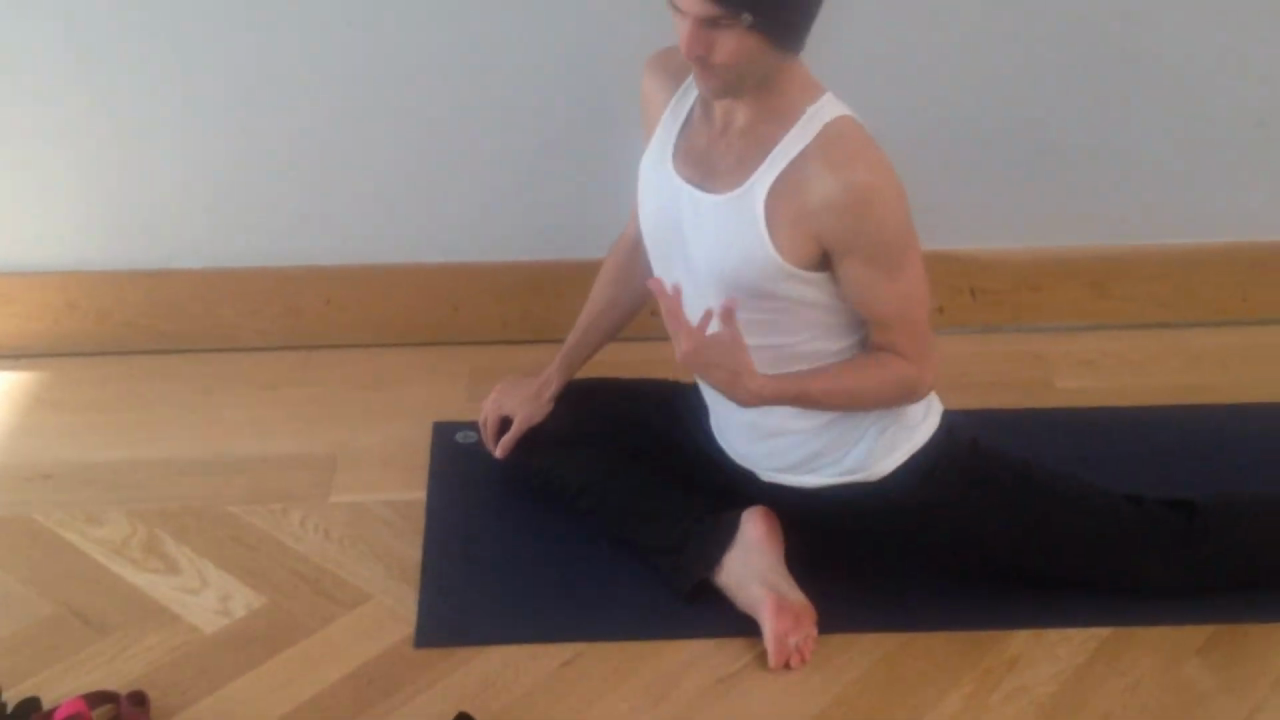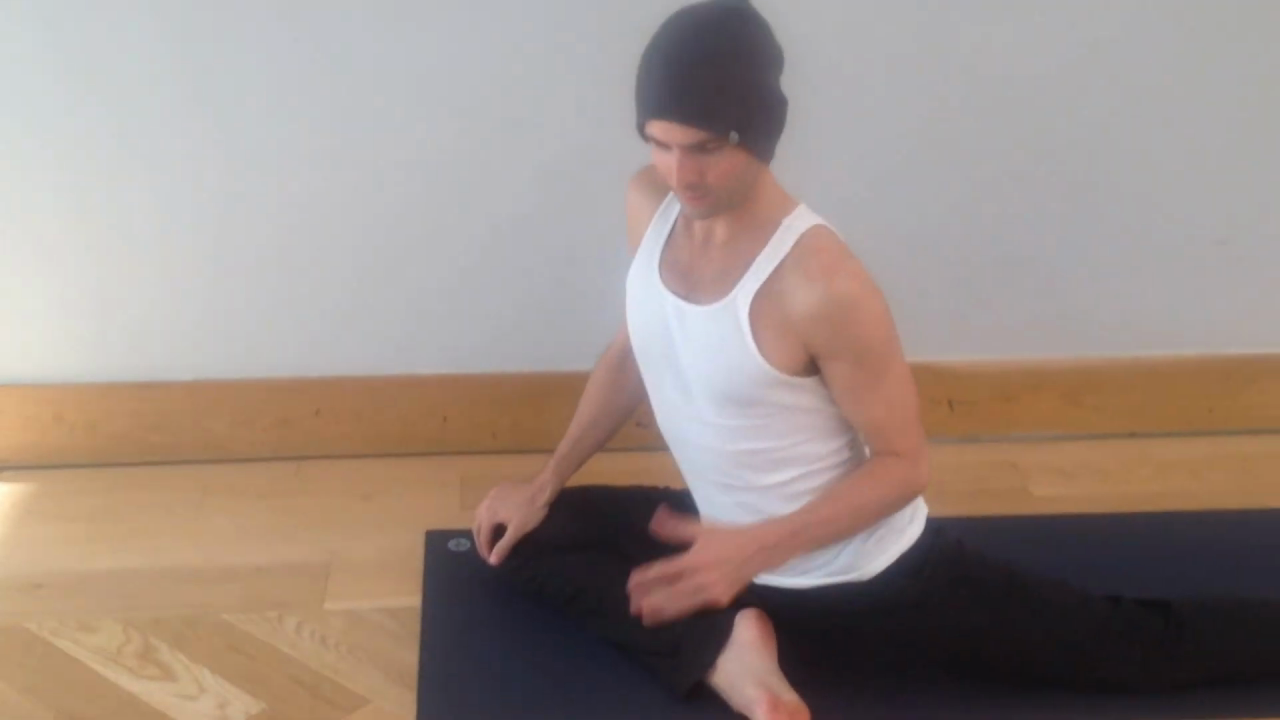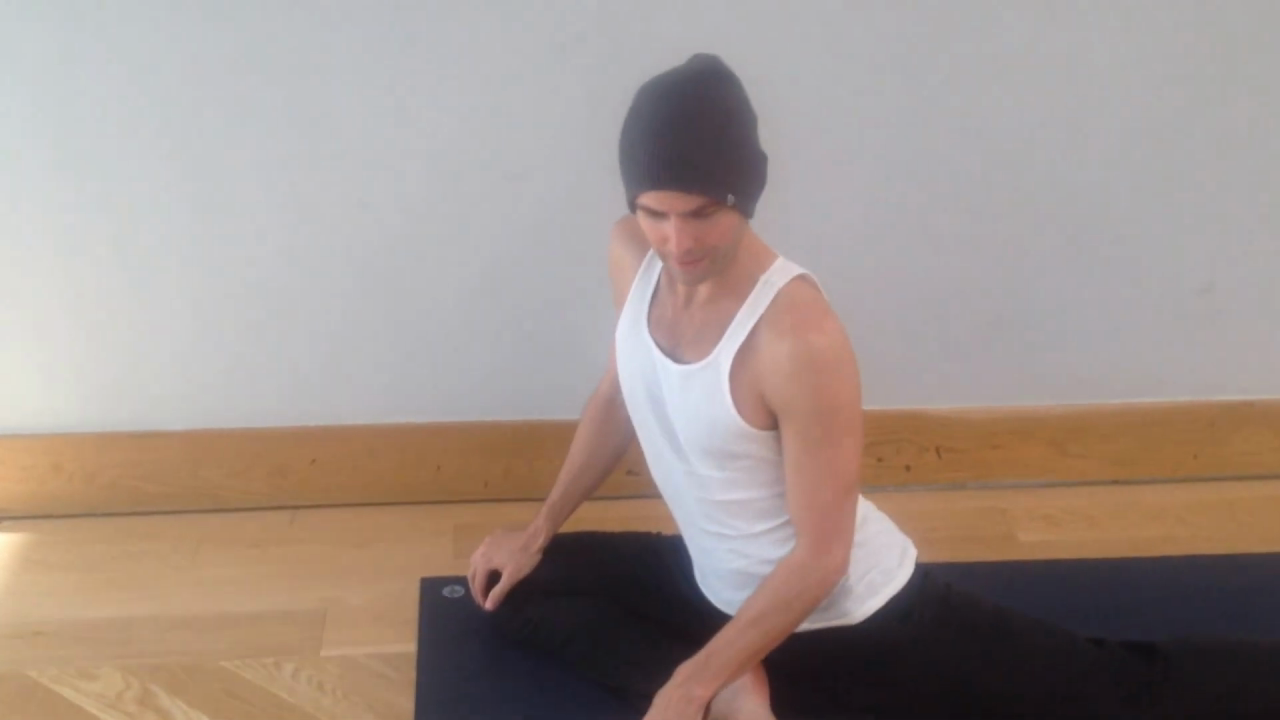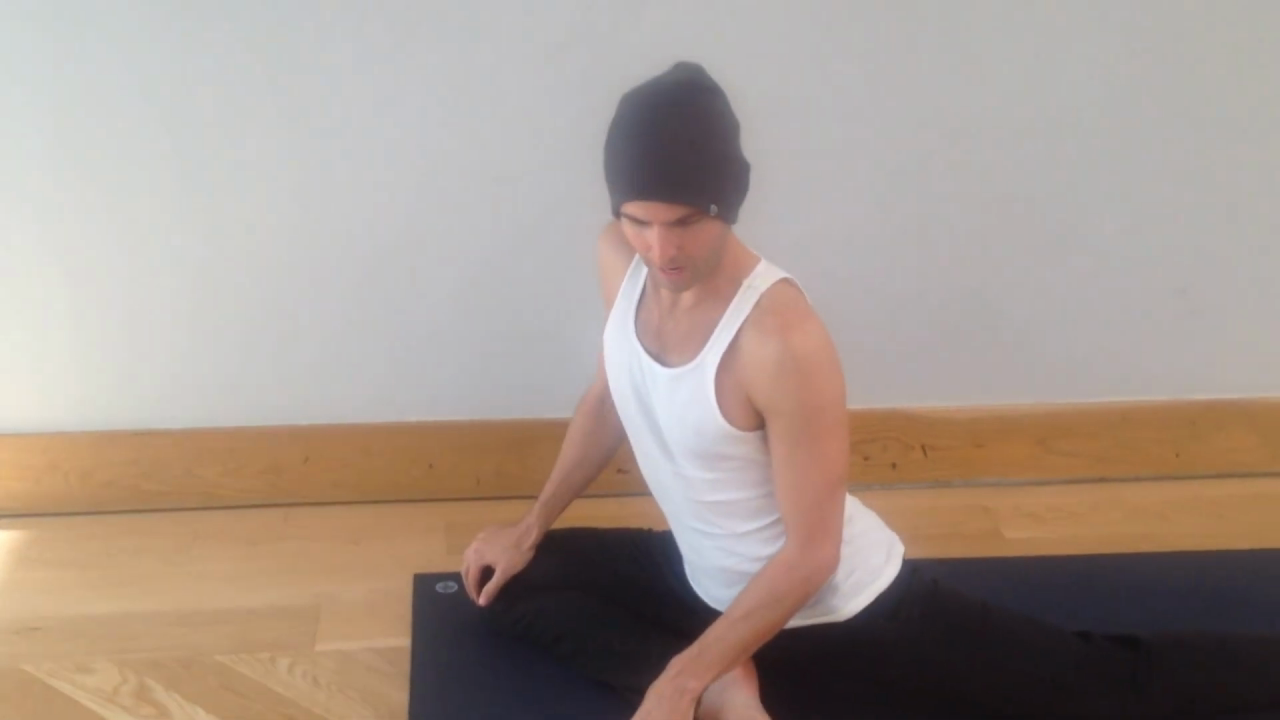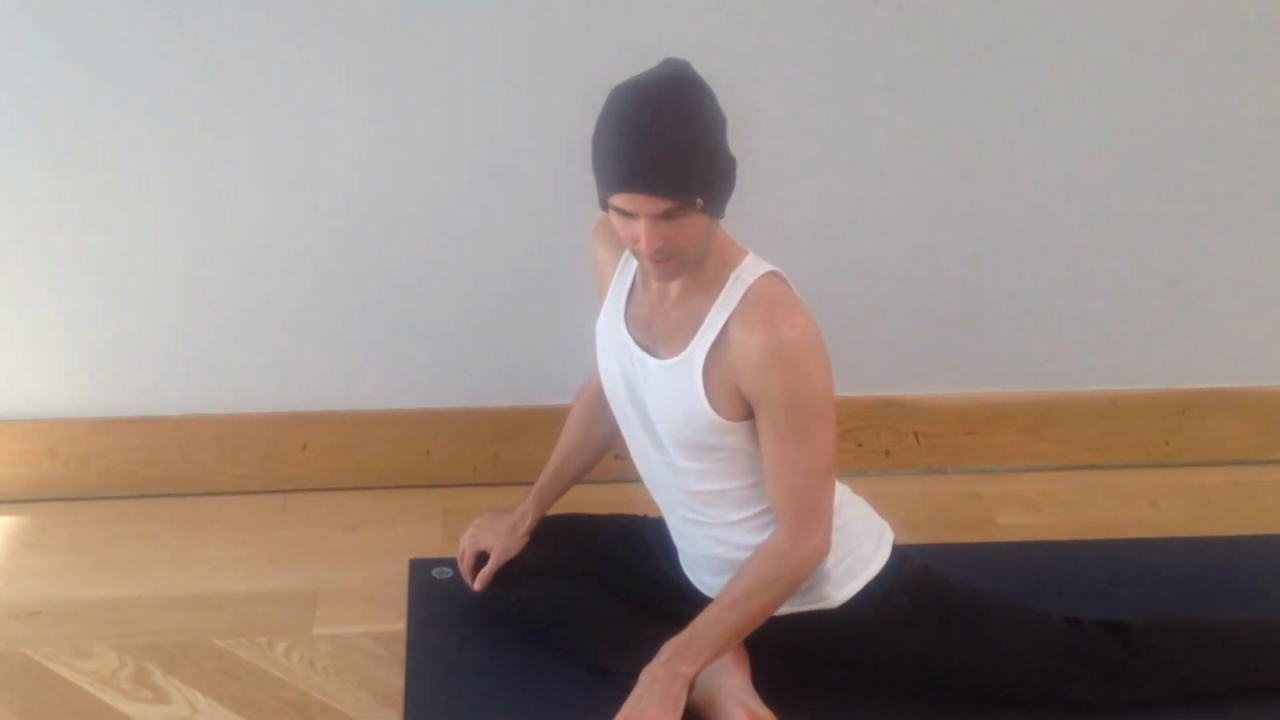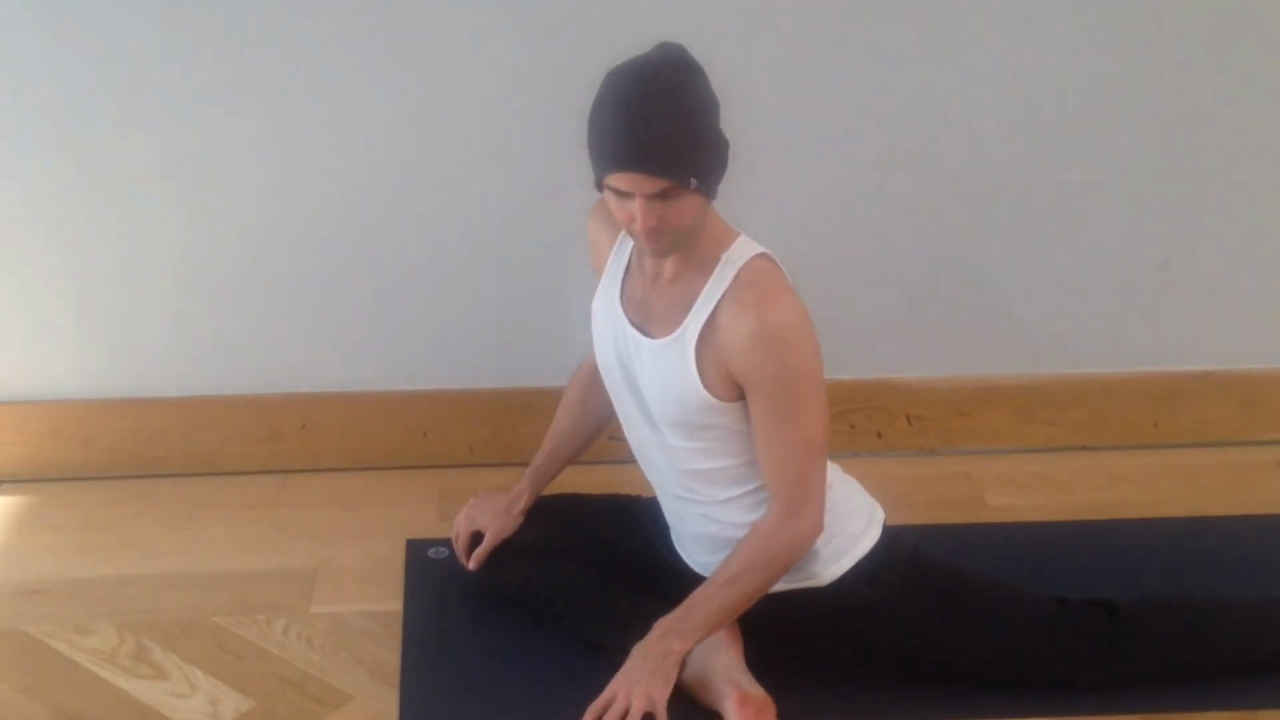
dt=0.5s
person 1, frame 1
left shoulder: (840, 175)
right shoulder: (667, 86)
left elbow: (909, 368)
right elbow: (647, 240)
left wrist: (756, 388)
right wrist: (555, 374)
left hip: (875, 472)
right hip: (735, 444)
left knee: (1143, 545)
right knee: (535, 436)
right ankle: (726, 551)
person 1, frame 2
left shoulder: (820, 282)
right shoulder: (647, 202)
left elbow: (902, 464)
right elbow: (635, 352)
left wrist: (755, 549)
right wrist: (546, 480)
left hip: (862, 574)
right hip: (727, 538)
left knee: (1128, 644)
right knee: (524, 539)
right ankle: (721, 651)
person 1, frame 3
left shoulder: (798, 336)
right shoulder: (631, 254)
left elbow: (821, 557)
right elbow: (620, 393)
right wrist: (539, 529)
left hip: (855, 614)
right hip: (720, 586)
right knee: (521, 584)
person 1, frame 4
left shoulder: (780, 338)
right shoulder: (619, 257)
left elbow: (812, 554)
right elbow: (611, 394)
right wrist: (533, 523)
left hip: (843, 613)
right hip: (710, 581)
right knee: (513, 580)
person 1, frame 5
left shoulder: (768, 330)
right shoulder: (611, 252)
left elbow: (802, 544)
right elbow: (610, 387)
right wrist: (526, 510)
left hip: (831, 598)
right hip: (702, 568)
right knee: (509, 565)
person 1, frame 6
left shoulder: (758, 313)
right shoulder: (608, 233)
left elbow: (795, 522)
right elbow: (605, 368)
left wrist: (664, 640)
right wrist: (522, 490)
left hip: (823, 577)
right hip: (695, 546)
left knee: (1080, 644)
right knee: (503, 545)
